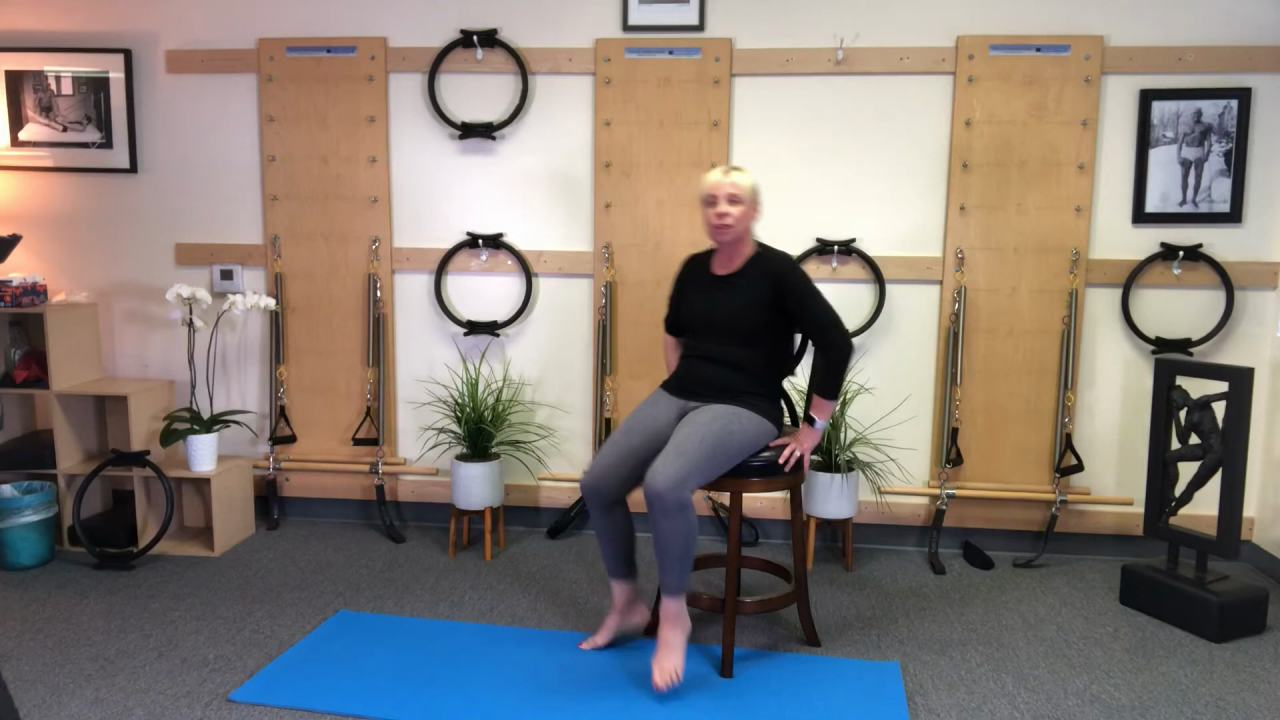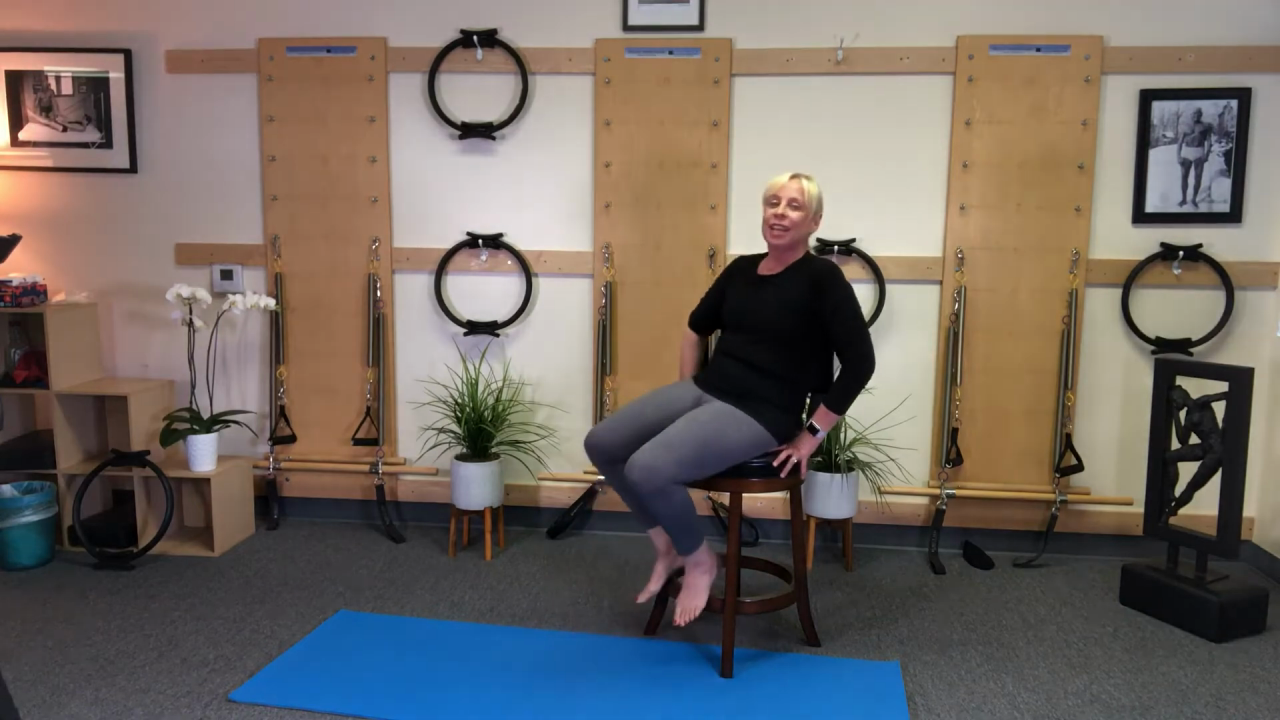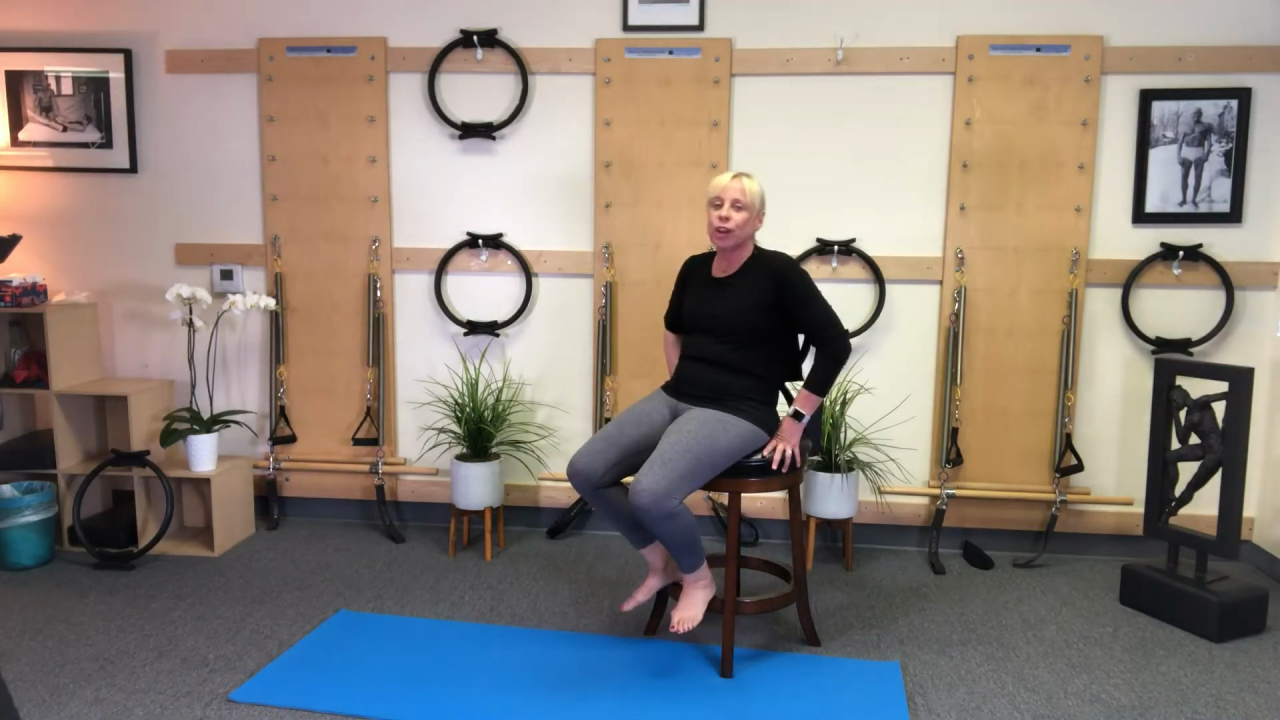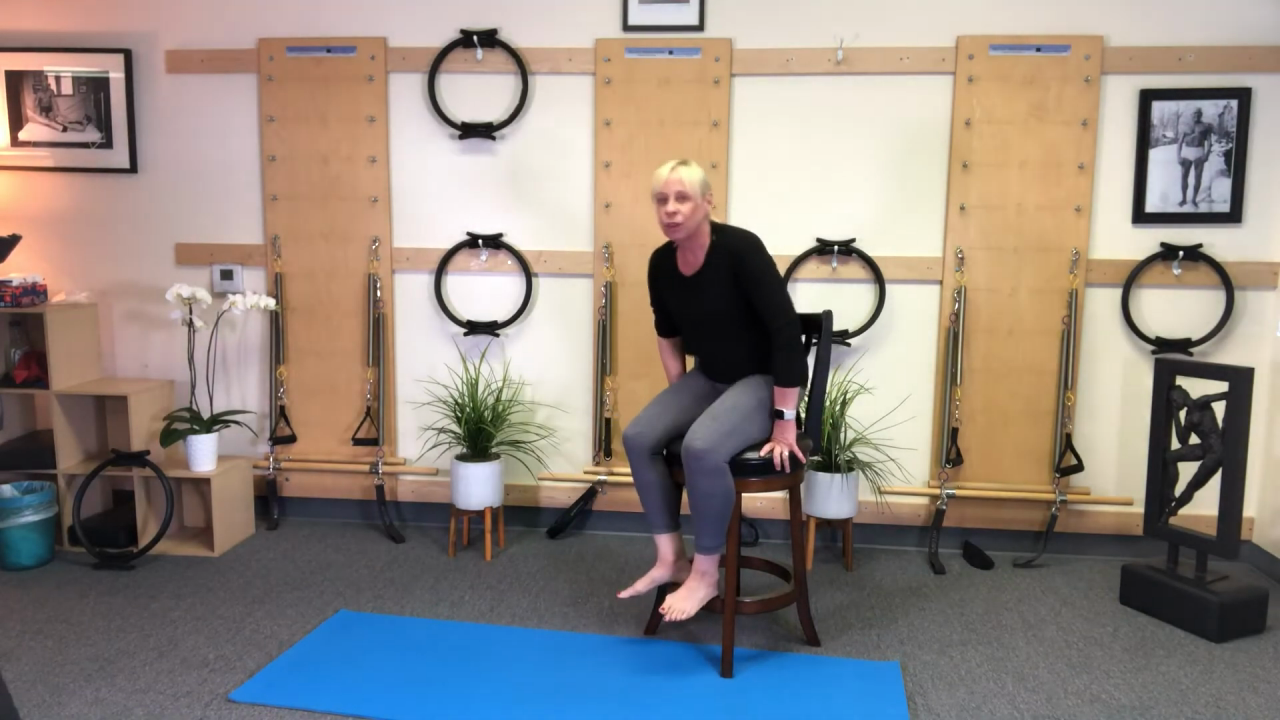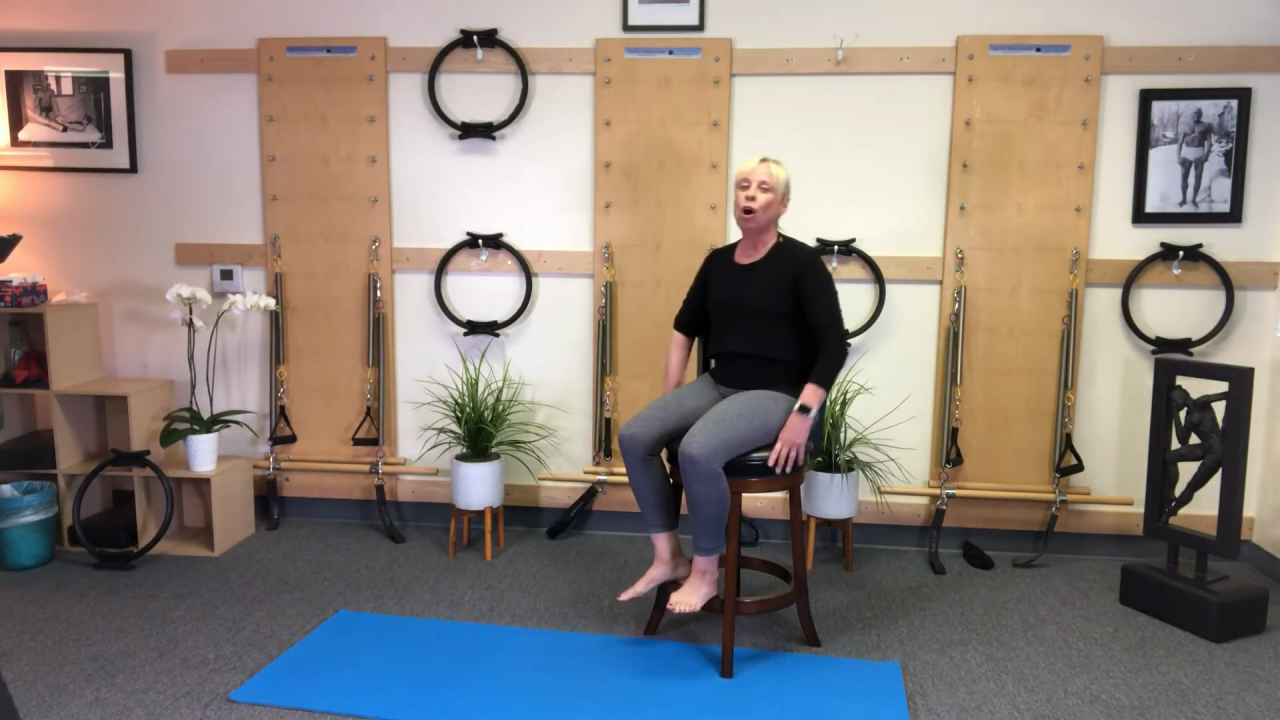
dt=0.7s
person 1, frame 1
left shoulder: (777, 270)
right shoulder: (694, 269)
left elbow: (837, 346)
left wrist: (812, 428)
left hip: (744, 409)
right hip: (679, 395)
left knee: (664, 485)
right knee: (597, 484)
left ankle: (673, 617)
right ankle: (625, 603)
person 1, frame 2
left shoulder: (822, 277)
right shoulder: (741, 269)
left elbow: (859, 363)
right elbow: (696, 329)
left wrist: (812, 434)
right wrist: (682, 397)
left hip: (759, 413)
right hip: (705, 389)
left knee: (646, 469)
right knee: (602, 443)
left ankle: (700, 561)
right ankle: (667, 547)
person 1, frame 3
left shoulder: (778, 271)
right shoulder: (694, 269)
left elbow: (834, 344)
left wrist: (795, 421)
left hip: (737, 412)
right hip: (674, 398)
left knee: (651, 494)
right knee: (585, 472)
left ankle: (698, 579)
right ankle: (661, 564)
person 1, frame 4
left shoulder: (741, 249)
right shoulder: (661, 263)
left elbow: (787, 330)
right elbow: (667, 335)
left wrist: (783, 420)
right wrist: (679, 403)
left hip: (763, 377)
right hip: (710, 376)
left knee: (701, 447)
right knee: (639, 438)
left ankle: (705, 575)
right ankle: (671, 559)
person 1, frame 5
left shoulder: (802, 262)
right shoulder: (717, 262)
left elbow: (833, 347)
right elbow: (685, 328)
left wrist: (803, 415)
right wrist: (670, 399)
left hip: (777, 395)
right hip: (719, 384)
left knee: (697, 451)
right knee: (634, 436)
left ankle: (705, 572)
right ankle: (668, 558)
